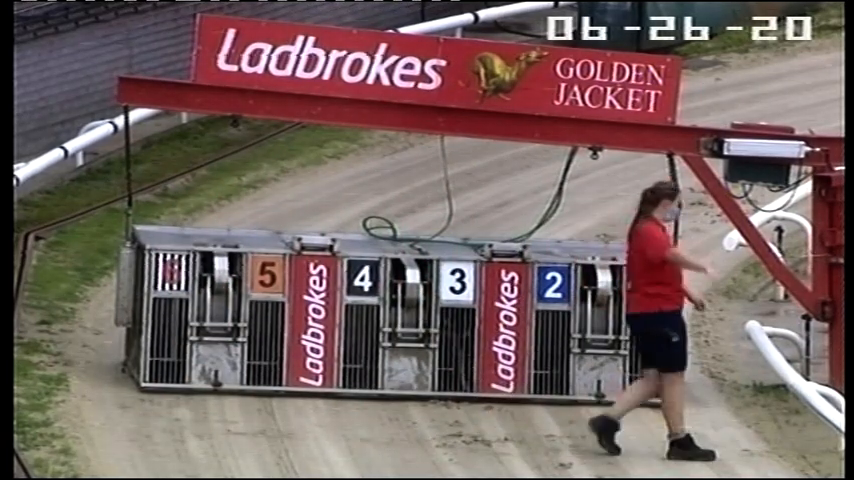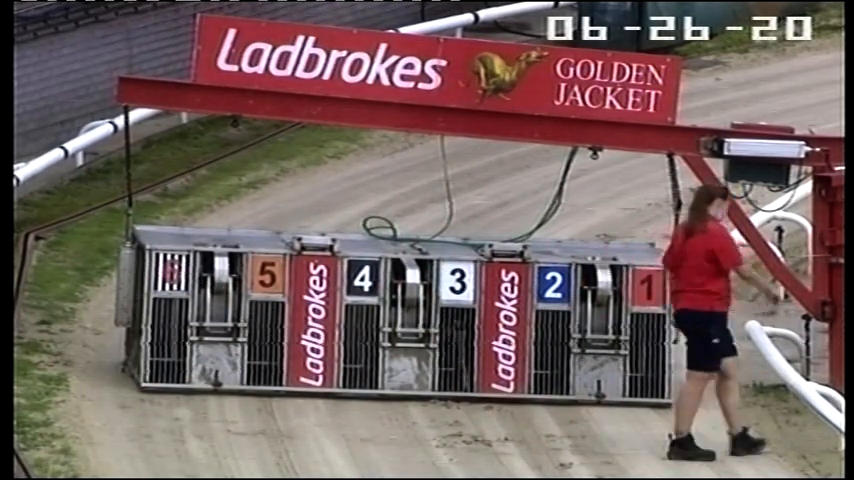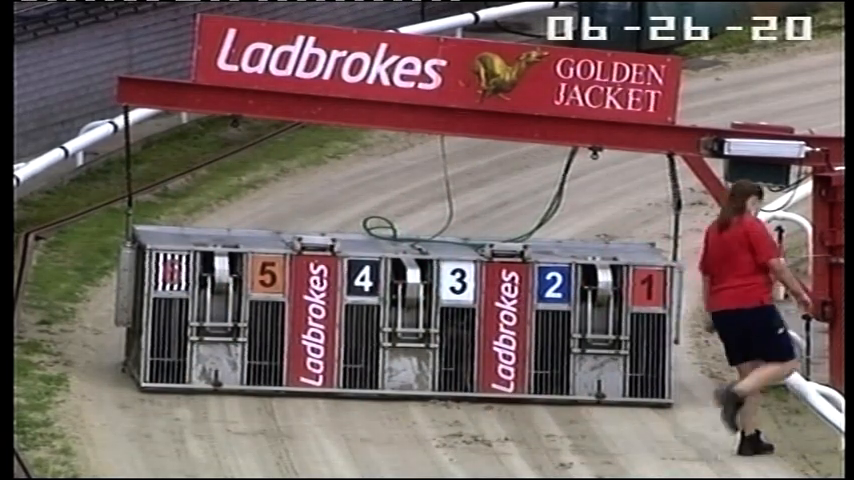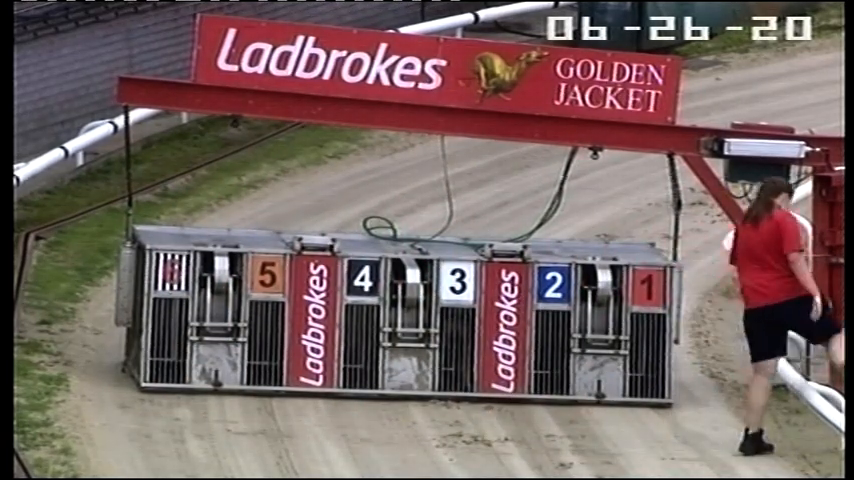
dt=0.3s
person 1, frame 1
left shoulder: (648, 229)
right shoulder: (651, 231)
right elbow: (674, 256)
left wrist: (688, 294)
right wrist: (700, 265)
left hip: (647, 313)
right hip: (659, 315)
left knee: (655, 377)
right knee: (673, 377)
left ankle: (607, 422)
right ankle: (680, 442)
person 1, frame 2
left shoulder: (684, 230)
right shoulder: (715, 232)
left elbow: (671, 270)
right elbow: (742, 271)
left wrist: (679, 303)
right wrist: (769, 290)
left hip: (690, 310)
right hip: (705, 312)
left knee: (728, 370)
right knee: (699, 376)
left ankle: (739, 437)
right ankle: (680, 442)
person 1, frame 3
left shoulder: (714, 230)
right shoulder: (753, 226)
left elbow: (707, 273)
right elbow: (776, 265)
left wrist: (709, 312)
right wrist: (801, 293)
left hip: (722, 311)
right hip: (753, 306)
left knee: (748, 372)
right knee: (786, 362)
left ankle: (750, 438)
right ankle: (735, 393)
person 1, frame 4
left shoulder: (743, 225)
right shoulder: (784, 220)
right elbow: (795, 259)
right wrist: (816, 293)
left hip: (756, 307)
right hip: (790, 298)
left knee: (762, 372)
right knee: (835, 334)
left ankle: (751, 437)
